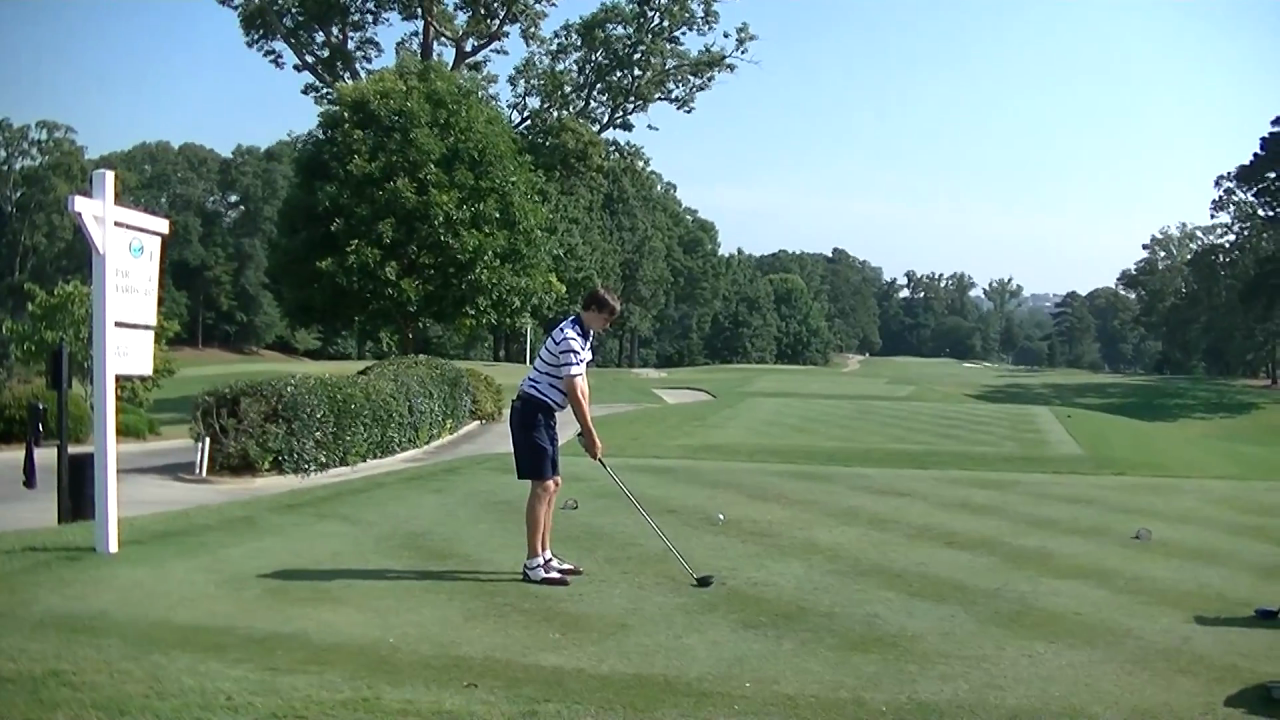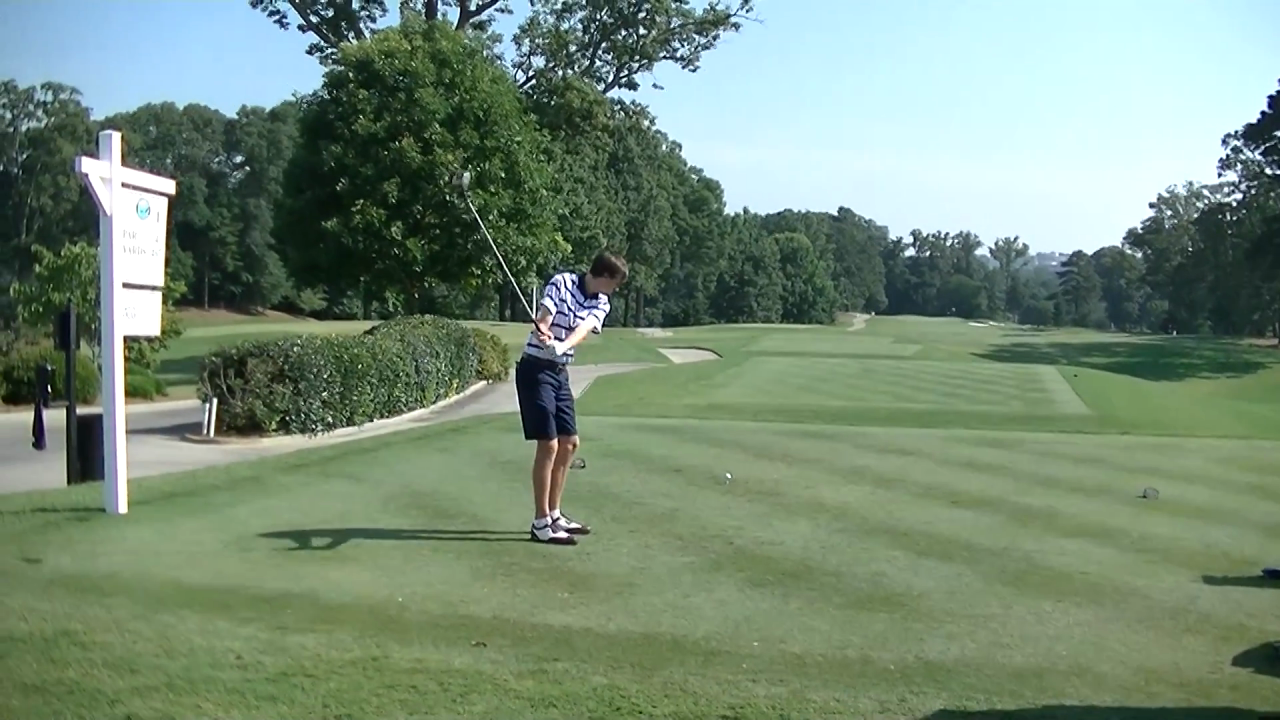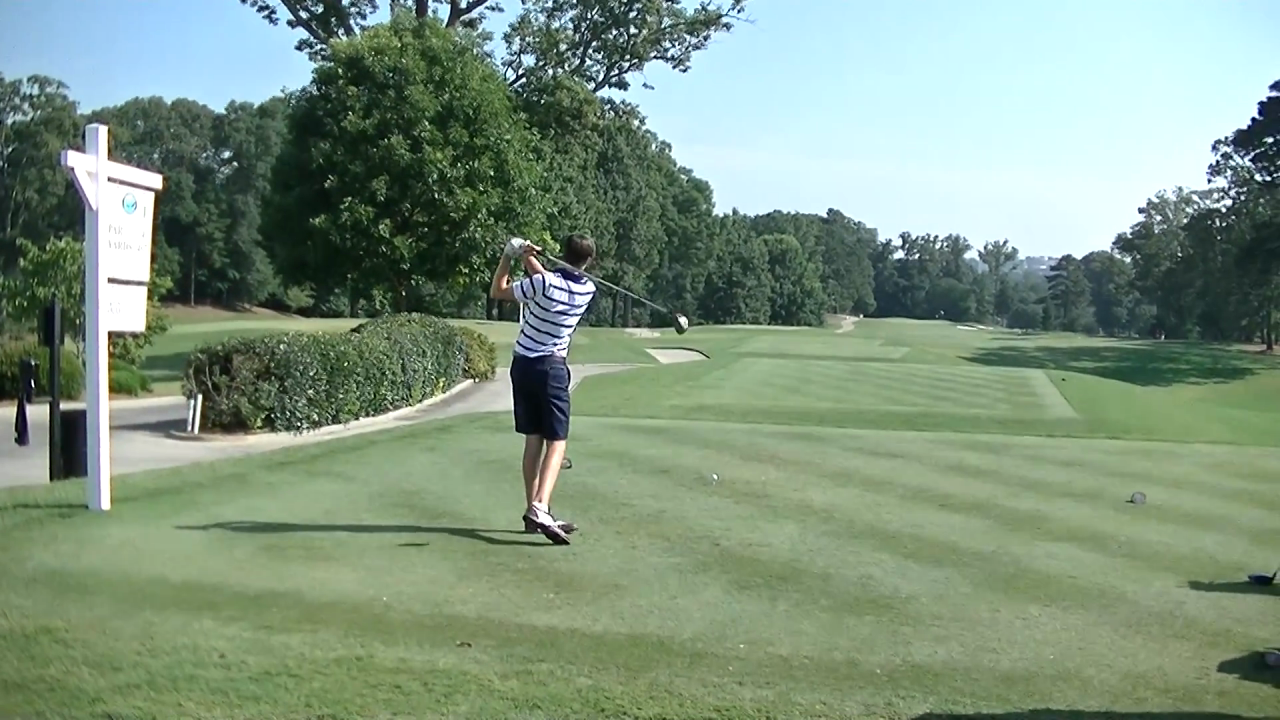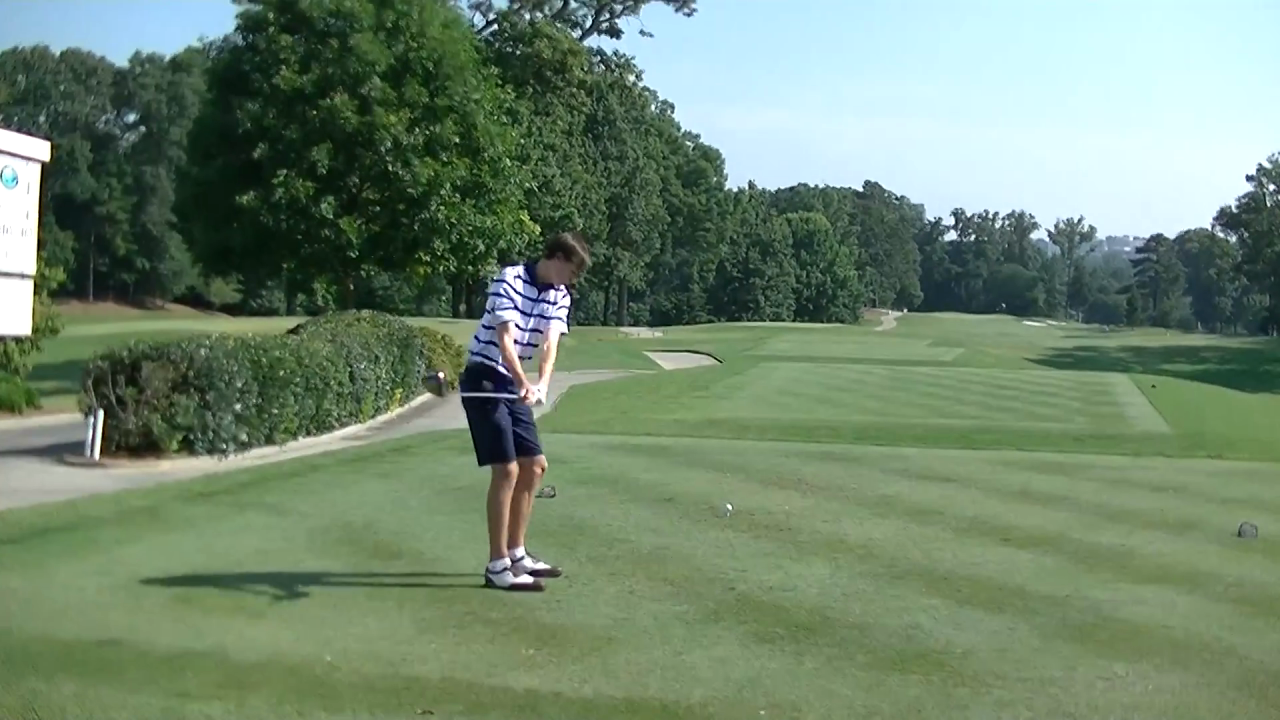
dt=1s
person 1, frame 1
left shoulder: (584, 334)
right shoulder: (569, 339)
left elbow: (583, 384)
right elbow: (574, 395)
left wrist: (588, 430)
right wrist: (591, 435)
left hip: (544, 413)
right hip: (531, 412)
left knee: (553, 484)
right knee: (542, 486)
left ankle: (545, 556)
right ankle: (533, 563)
person 1, frame 2
left shoulder: (601, 304)
right shoulder: (561, 283)
left elbow: (581, 332)
right elbow: (541, 325)
left wrist: (560, 345)
right wrist: (543, 333)
left hip: (559, 372)
right hip: (535, 369)
left knee: (569, 443)
right knee: (549, 445)
left ankle: (553, 514)
right ankle: (541, 523)
person 1, frame 3
left shoulder: (543, 283)
right shoulder: (588, 290)
left elbow: (497, 292)
left wrist: (508, 257)
right wrist: (527, 257)
left hip: (522, 365)
right hip: (551, 368)
left knee: (533, 440)
right knee: (556, 443)
left ankle: (534, 512)
right ankle: (540, 508)
person 1, frame 4
left shoulder: (560, 298)
right shoulder: (509, 280)
left elbow: (550, 345)
right elbow: (503, 340)
left wrist: (540, 384)
right wrist: (521, 381)
left hip: (515, 387)
right hip: (484, 380)
left knee: (534, 466)
right knee: (506, 469)
